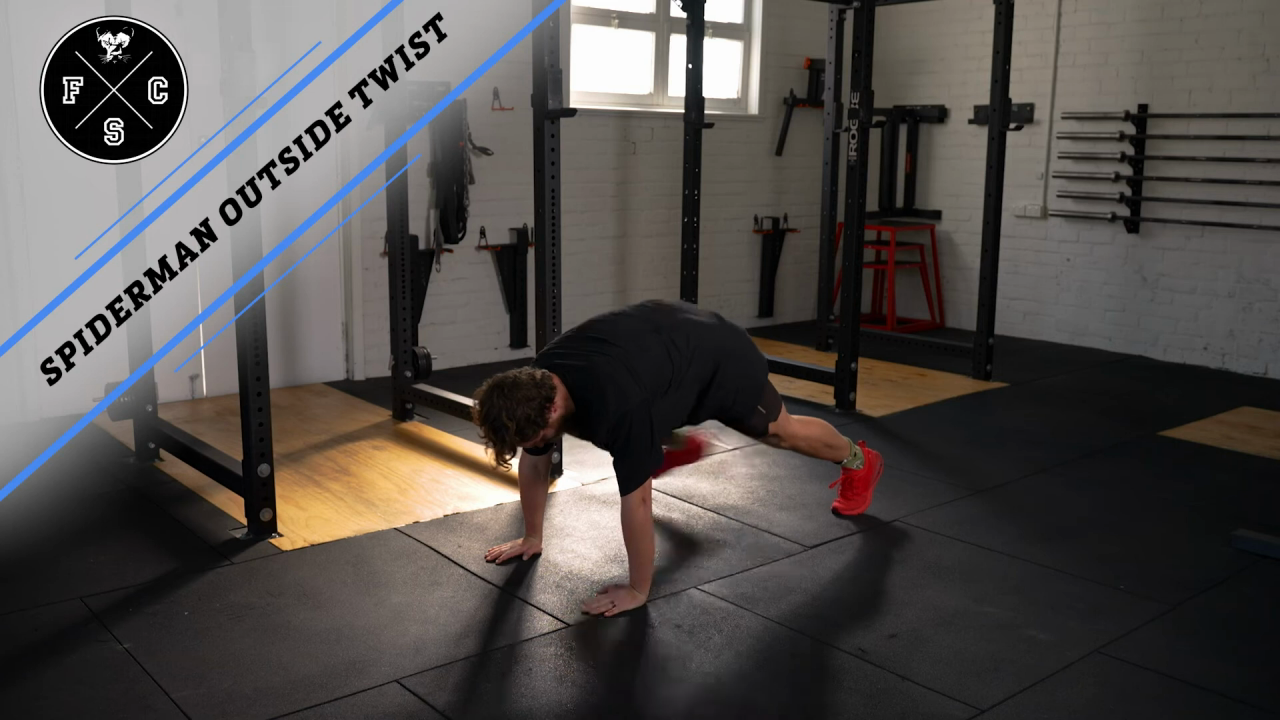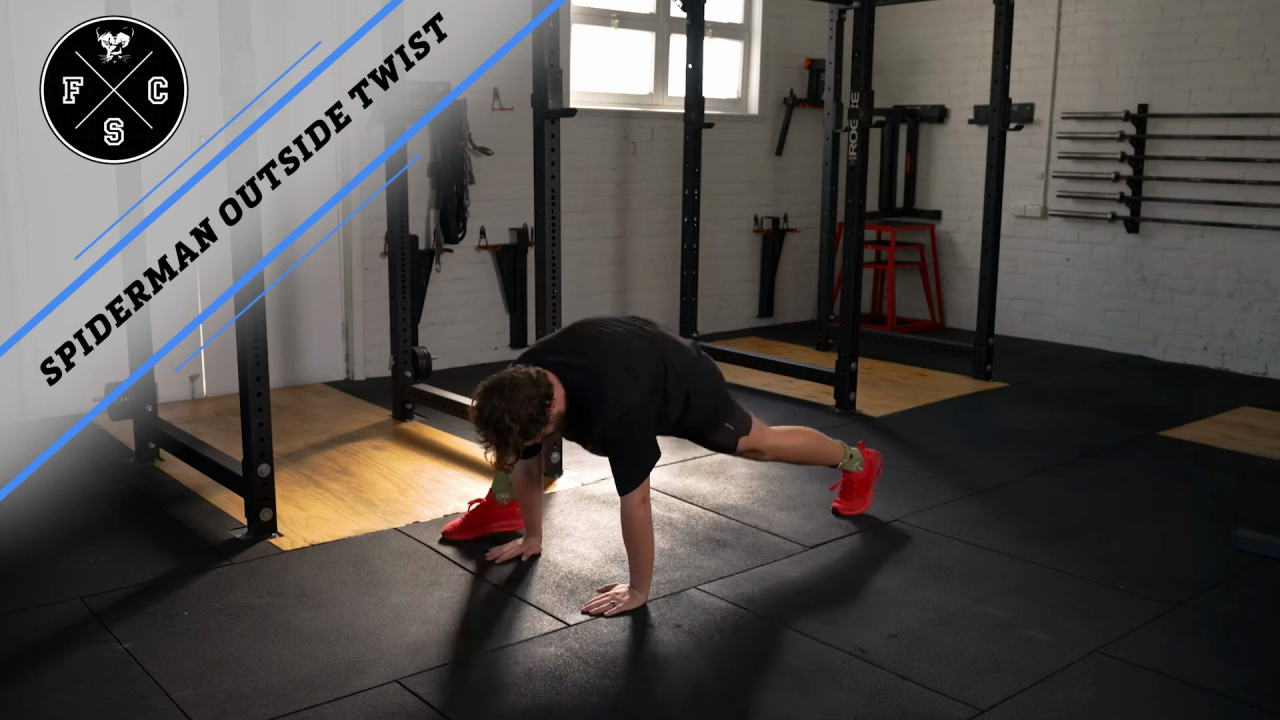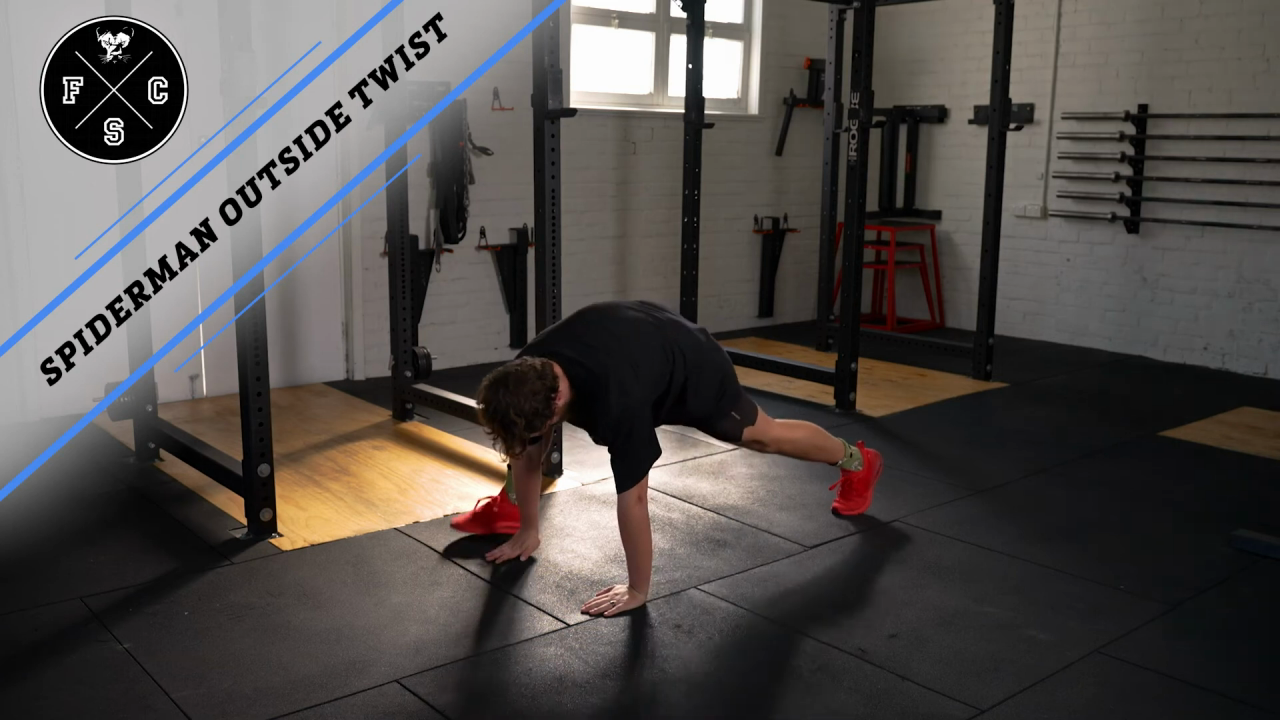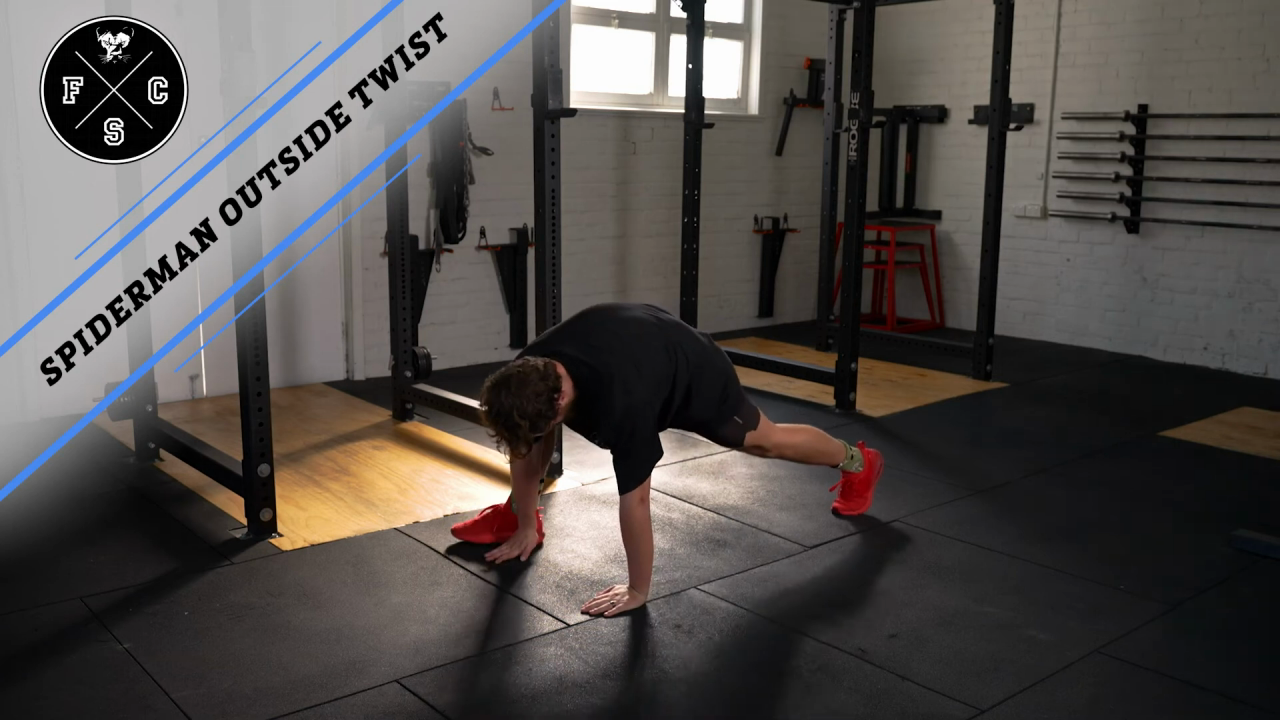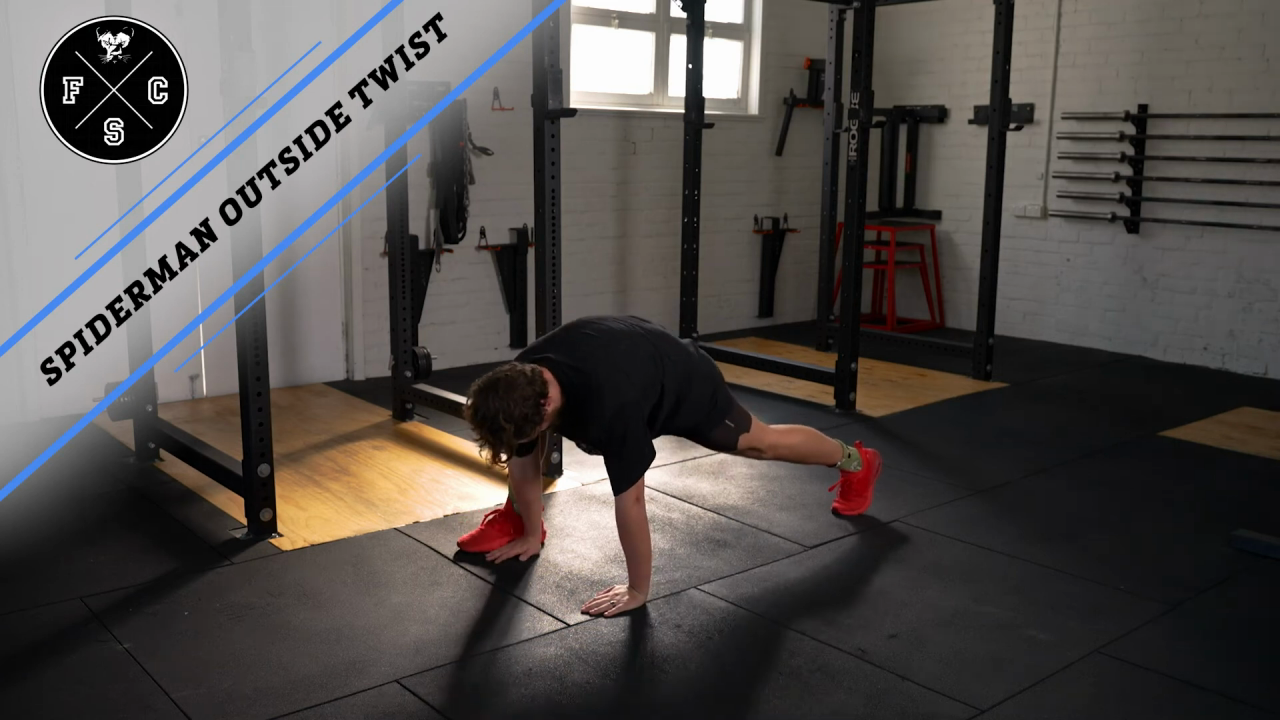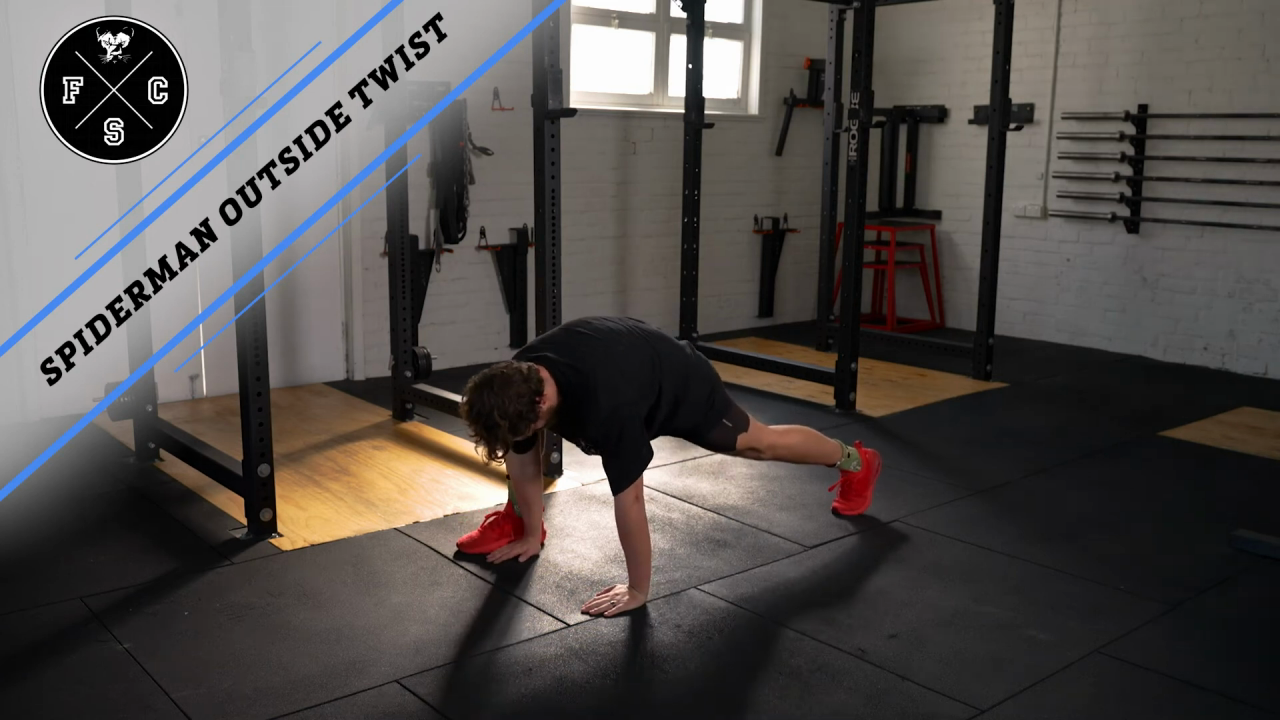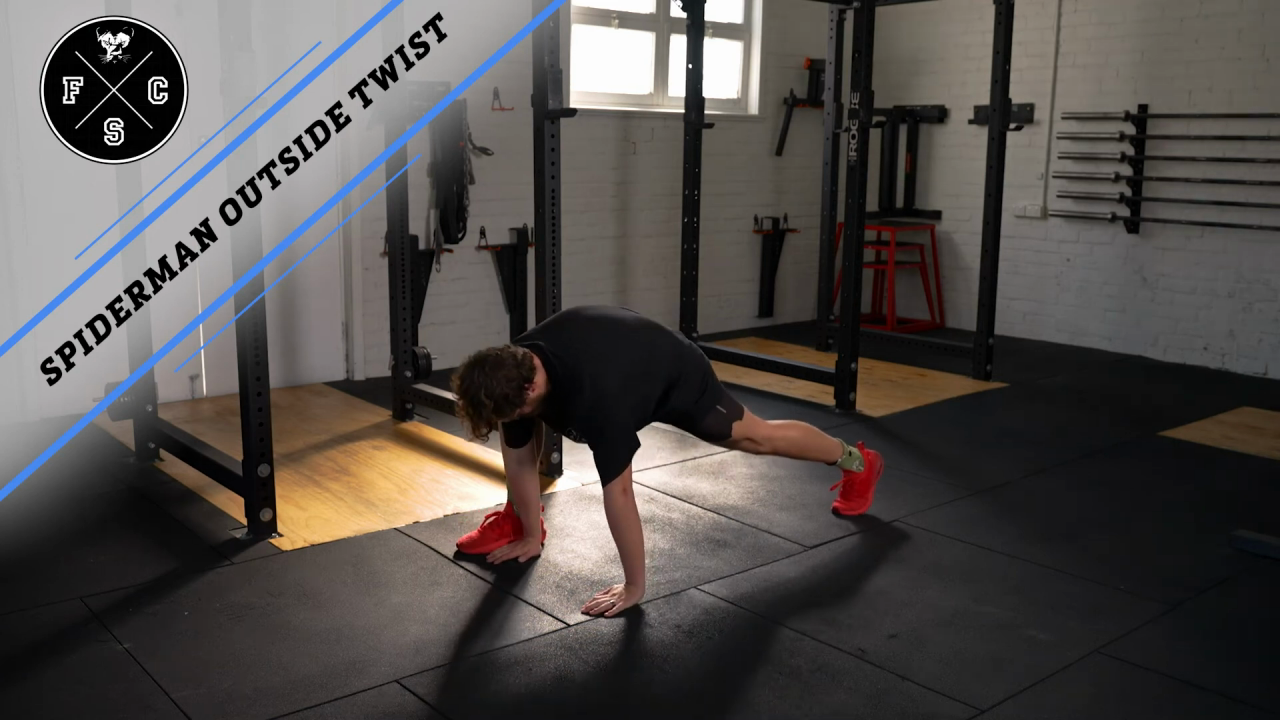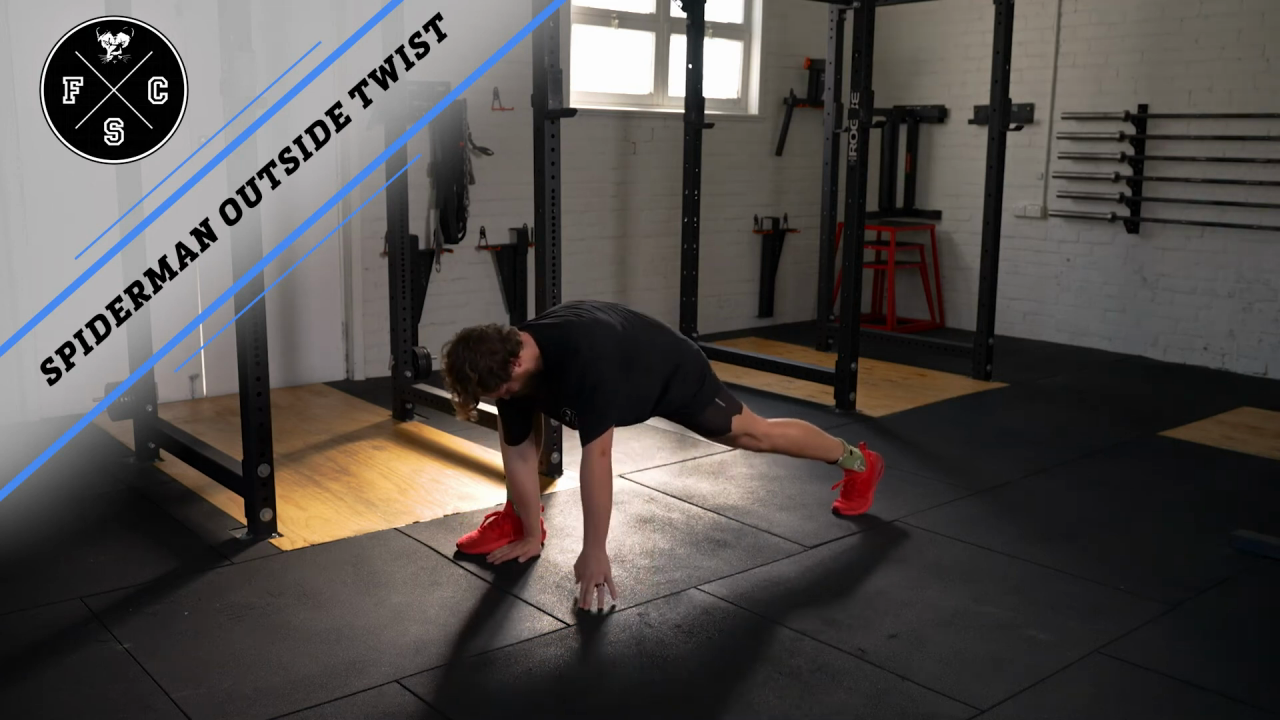
dt=0.4s
person 1, frame 1
left shoulder: (615, 406)
right shoulder: (536, 386)
left elbow: (636, 501)
right elbow: (533, 463)
left wrist: (638, 589)
right wrist: (532, 536)
left hip: (722, 359)
right hip: (666, 336)
left knee: (780, 432)
left ankle: (858, 461)
right ankle: (679, 443)
person 1, frame 2
left shoulder: (613, 405)
right shoulder: (522, 390)
left elbow: (635, 501)
right elbow: (524, 462)
left wrist: (638, 590)
right wrist: (532, 536)
left hip: (686, 383)
right hip: (632, 350)
left knee: (757, 443)
left ankle: (856, 462)
right ankle: (502, 507)
person 1, frame 3
left shoulder: (615, 400)
right shoulder: (527, 379)
left elbow: (633, 499)
right elbow: (528, 453)
left wrist: (637, 590)
right wrist: (528, 531)
left hip: (695, 369)
right hip: (640, 339)
left knee: (763, 435)
left ankle: (856, 461)
right ankle: (510, 506)
person 1, frame 4
left shoulder: (619, 402)
right shoulder: (528, 378)
left elbow: (635, 501)
right elbow: (526, 451)
left wrist: (638, 591)
right wrist: (525, 526)
left hip: (697, 375)
right hip: (641, 341)
left knee: (765, 440)
left ankle: (856, 462)
right ankle: (515, 514)
person 1, frame 5
left shoulder: (608, 405)
right shoulder: (521, 385)
left elbow: (629, 500)
right elbow: (524, 461)
left wrist: (637, 589)
right wrist: (529, 533)
left hip: (685, 385)
right hip: (631, 354)
left knee: (760, 442)
left ankle: (855, 462)
right ankle: (515, 517)
person 1, frame 6
left shoulder: (604, 405)
right shoulder: (517, 383)
left elbow: (628, 500)
right elbow: (523, 462)
left wrist: (638, 589)
right wrist: (530, 534)
left hip: (682, 385)
right hip: (628, 356)
left knee: (759, 443)
left ankle: (855, 461)
right ankle: (515, 519)
person 1, frame 7
left shoulder: (592, 394)
right shoulder: (512, 372)
left elbow: (618, 491)
right elbow: (518, 455)
left wrist: (634, 586)
right wrist: (530, 534)
left hip: (675, 374)
right hip: (619, 351)
left knee: (754, 435)
right knee: (522, 435)
left ankle: (855, 461)
right ankle: (513, 519)
person 1, frame 8
left shoulder: (585, 358)
right shoulder: (510, 358)
left elbow: (596, 458)
right elbow: (519, 452)
left wrist: (594, 551)
right wrist: (530, 534)
left hip: (674, 372)
right hip: (627, 369)
left knee: (753, 433)
right knee: (520, 426)
left ankle: (856, 461)
right ankle: (515, 518)
